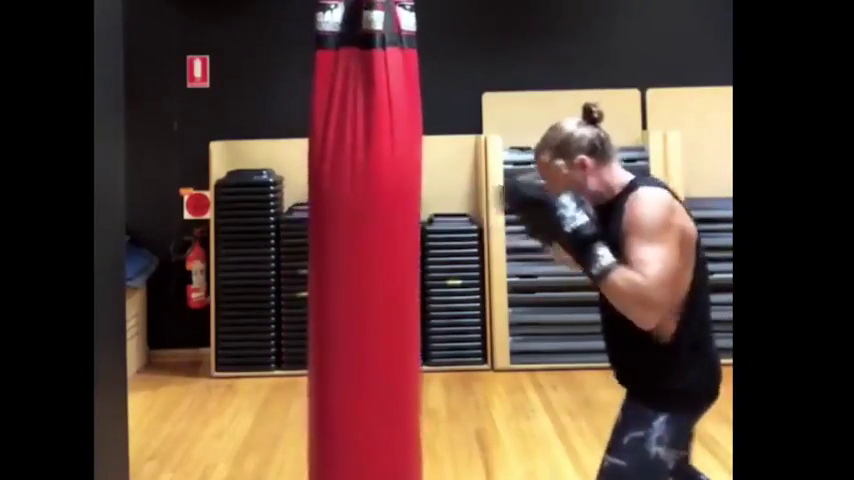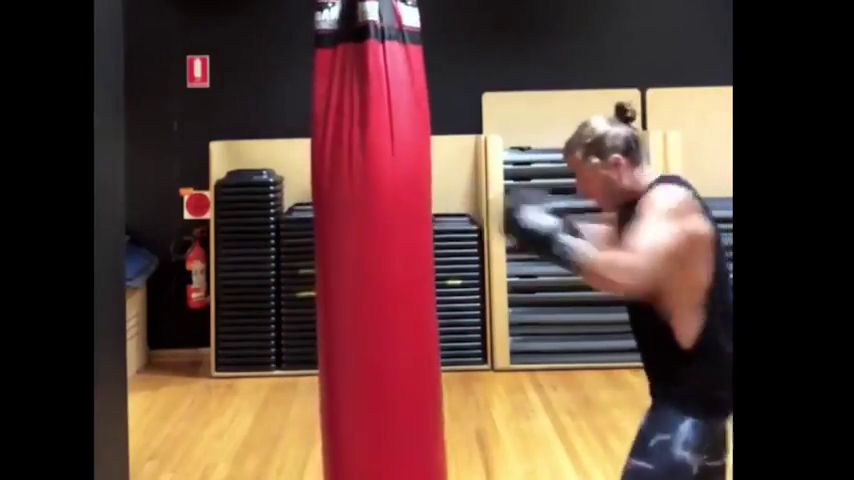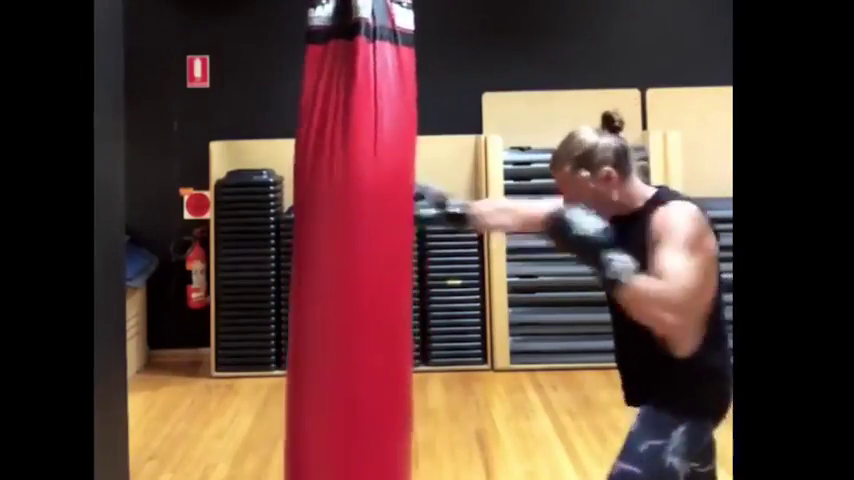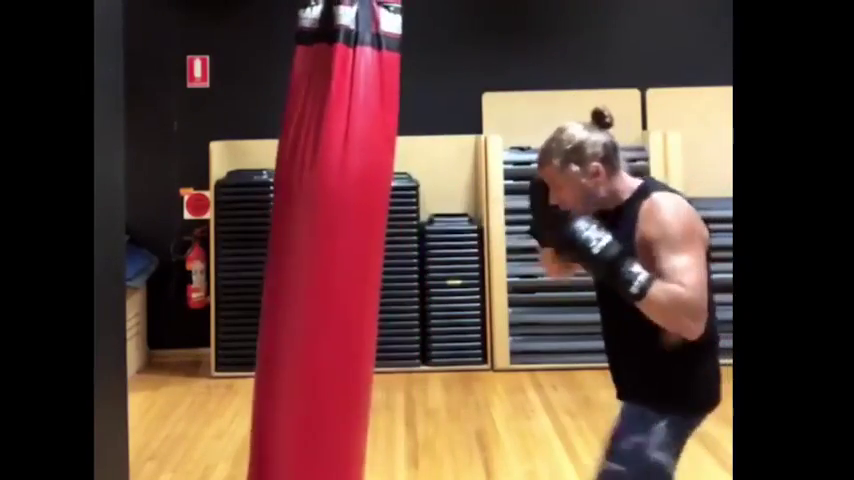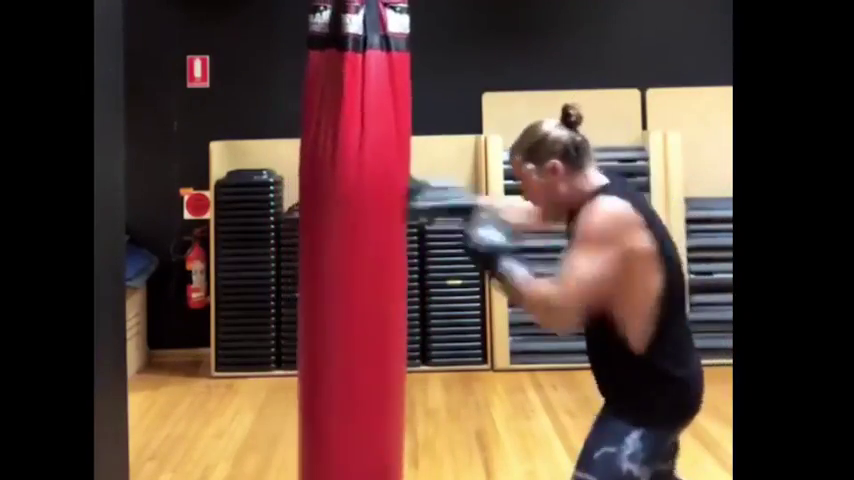
dt=0.5s
person 1, frame 1
left shoulder: (650, 205)
right shoulder: (613, 202)
left elbow: (648, 308)
right elbow: (576, 256)
left wrist: (587, 247)
right wrist: (550, 228)
left hip: (673, 380)
right hip: (670, 374)
person 1, frame 2
left shoulder: (666, 201)
right shoulder: (643, 201)
left elbow: (626, 275)
right elbow: (603, 239)
left wrist: (555, 239)
left hip: (698, 381)
right hip: (705, 373)
person 1, frame 3
left shoulder: (678, 219)
right shoulder: (613, 209)
left elbow: (673, 314)
right elbow: (527, 214)
left wrist: (606, 256)
right wrist: (458, 210)
left hip: (686, 391)
right hip: (664, 386)
person 1, frame 4
left shoulder: (664, 212)
right shoulder: (608, 210)
left elbow: (690, 316)
right elbow: (557, 268)
left wrist: (618, 267)
right wrist: (550, 230)
left hip: (671, 387)
person 1, frame 5
left shoulder: (608, 216)
right shoulder: (600, 205)
left elbow: (561, 312)
right elbow: (524, 212)
left wrist: (502, 262)
left hip: (651, 394)
right hip: (664, 383)
